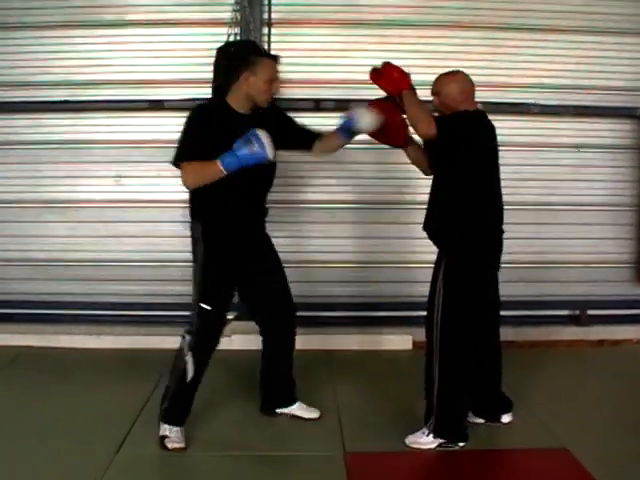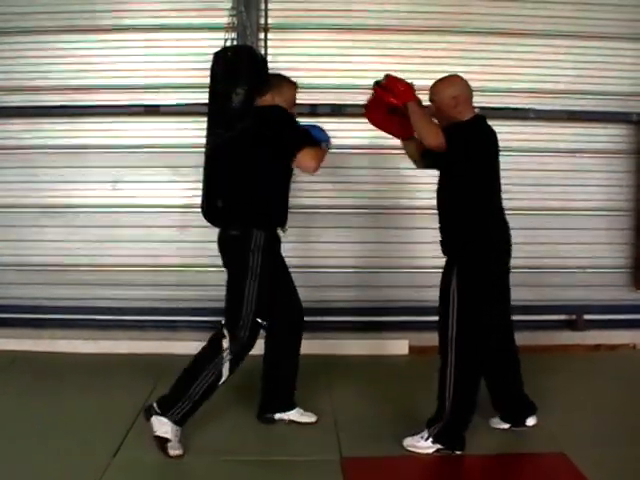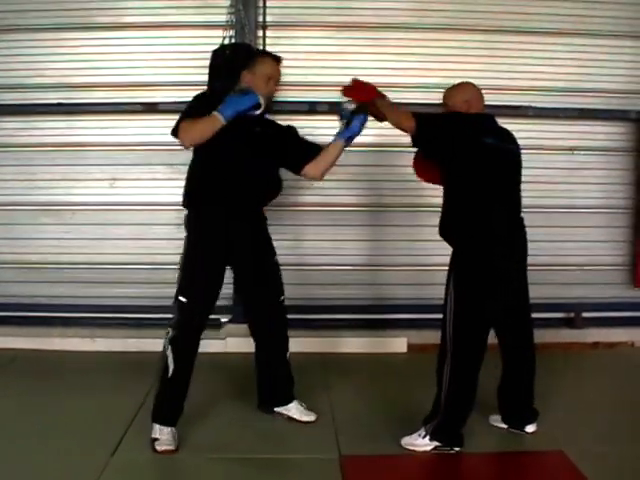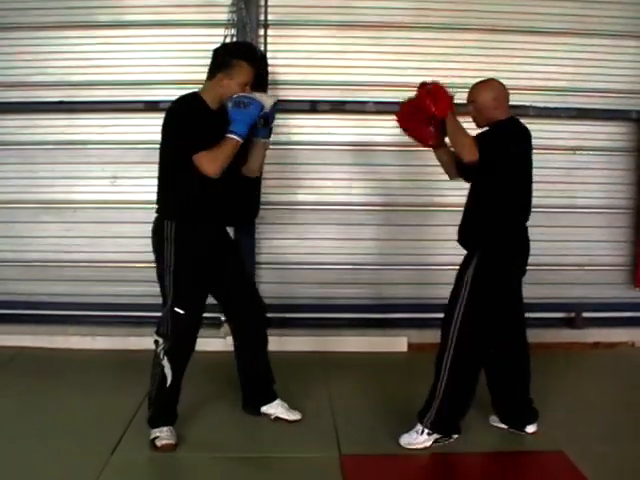
dt=0.4s
person 1, frame 1
left shoulder: (270, 119)
right shoulder: (205, 117)
left elbow: (316, 143)
right elbow: (190, 176)
left wrist: (349, 128)
right wrist: (231, 159)
left hip: (251, 233)
right hip: (214, 234)
left knee: (280, 315)
right knee: (205, 326)
left ankle: (279, 398)
right ankle: (172, 418)
person 1, frame 2
left shoulder: (236, 126)
right shoulder: (273, 117)
right elbow: (308, 162)
right wrist: (319, 140)
left hip: (251, 237)
right hip: (253, 239)
left knee: (288, 319)
right knee: (240, 333)
left ankle: (278, 403)
right ankle: (168, 414)
person 1, frame 3
left shoulder: (274, 128)
right shoulder: (211, 102)
left elbow: (313, 169)
right elbow: (185, 135)
left wrist: (345, 137)
right wrist: (229, 109)
left hip: (250, 228)
right hip: (206, 226)
left knee: (270, 317)
right knee: (188, 322)
left ankle: (277, 397)
right ankle: (165, 419)
person 1, frame 4
left shoulder: (226, 117)
right shoulder: (185, 111)
left elbow: (249, 173)
right elbow: (211, 167)
left wrist: (261, 133)
right wrist: (238, 130)
left hip: (215, 232)
right hip: (180, 232)
left knee: (250, 313)
right knee: (179, 327)
left ankle: (261, 398)
right ankle: (161, 419)
person 2, frame 1
left shoulder: (472, 126)
right shoulder: (468, 131)
left elbow: (428, 131)
right elbow: (434, 166)
left wrist: (401, 90)
left hip: (466, 247)
right hip: (480, 243)
left knee: (447, 333)
right knee: (481, 326)
left ankle: (445, 428)
right ankle: (493, 405)
person 2, frame 2
left shoulder: (473, 133)
right shoulder: (469, 134)
left elbow: (433, 141)
right elbow: (424, 157)
left wrist: (407, 101)
right wrist: (399, 127)
left hip: (472, 252)
right hip: (489, 246)
left knee: (461, 340)
right knee: (495, 330)
left ankle: (446, 433)
right ankle: (517, 409)
person 2, frame 3
left shoulder: (460, 126)
right shoulder: (505, 139)
left elbow: (408, 123)
left wrist: (373, 99)
right wrist: (452, 177)
left hip: (476, 249)
right hip: (510, 242)
left knee: (461, 339)
right knee: (515, 330)
left ankle: (444, 431)
right ankle: (520, 414)
person 2, frame 4
left shoulder: (511, 134)
right shoulder: (499, 137)
left elbow: (468, 154)
right elbow: (458, 169)
left wrist: (446, 114)
right wrist: (436, 139)
left hip: (492, 249)
right hip: (506, 247)
left knee: (462, 334)
right knee: (506, 331)
left ankle: (438, 423)
right ankle: (518, 413)
